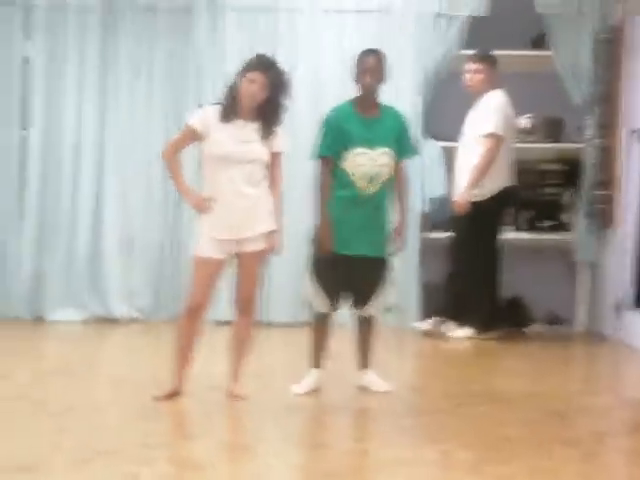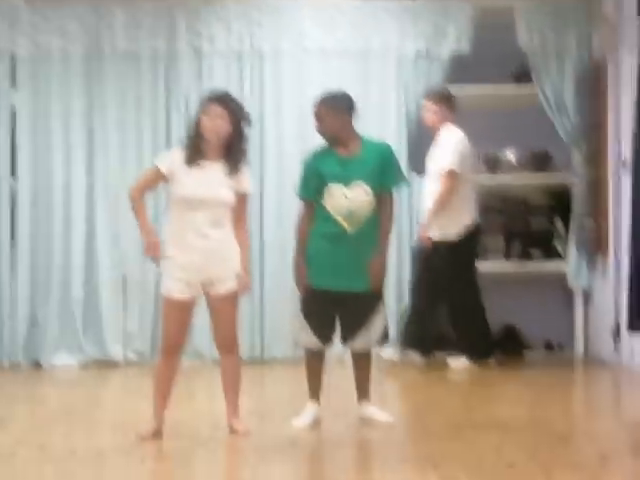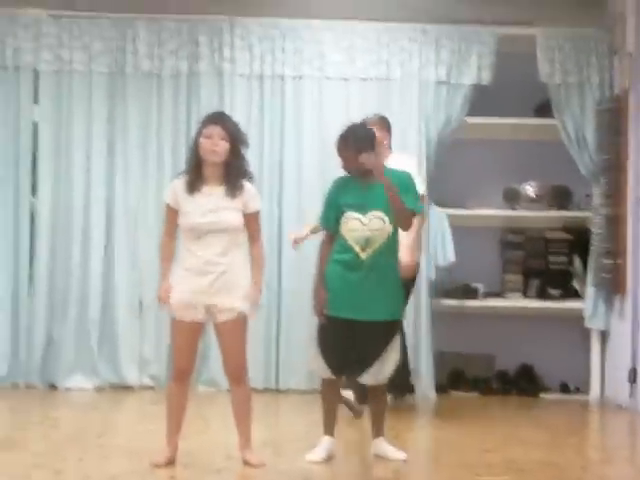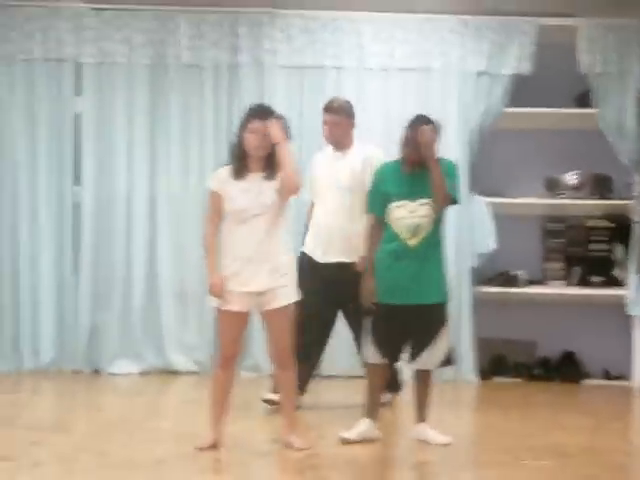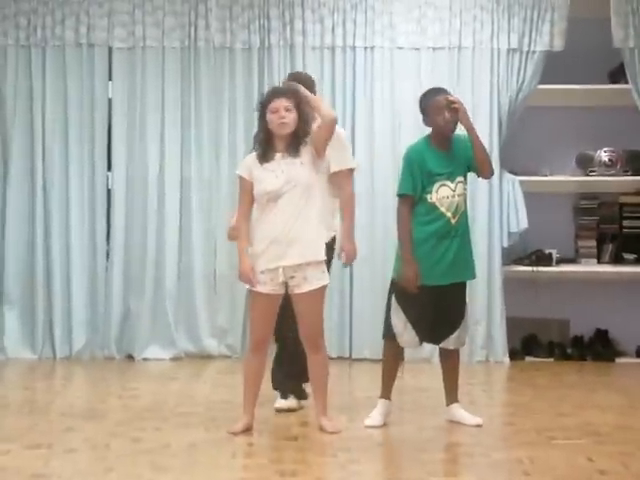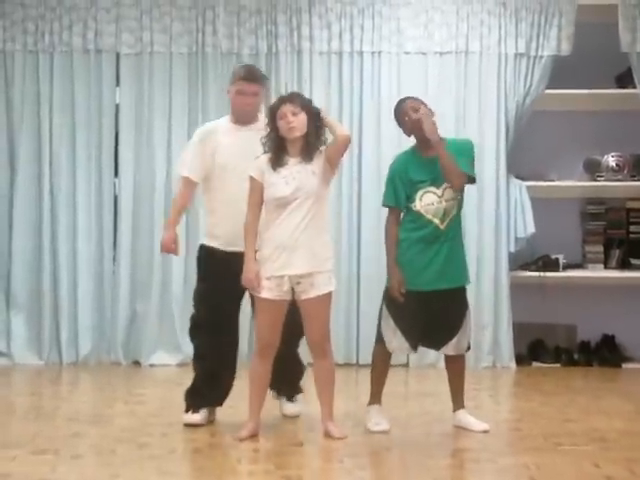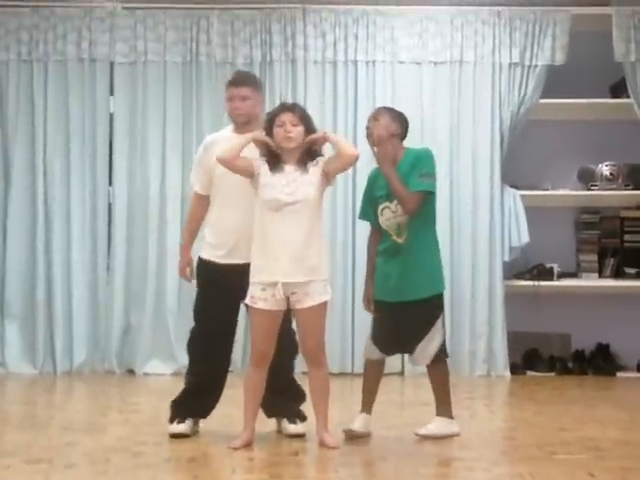
dt=0.7s
person 1, frame 1
left shoulder: (270, 131)
right shoulder: (210, 117)
left elbow: (274, 183)
right elbow: (170, 153)
left wrist: (276, 228)
right wrist: (188, 194)
left hip: (255, 226)
right hip: (215, 225)
left knee: (246, 305)
right knee: (195, 304)
left ankle: (234, 379)
right ankle: (178, 379)
person 1, frame 2
left shoulder: (237, 171)
right shoulder: (176, 160)
left elbow: (240, 224)
right elbow: (136, 193)
left wrist: (244, 267)
right wrist: (148, 235)
left hip: (222, 266)
right hip: (180, 265)
left knee: (228, 345)
right knee: (171, 347)
left ankle: (233, 416)
right ankle: (157, 419)
person 1, frame 3
left shoulder: (245, 192)
right shoulder: (180, 188)
left elbow: (255, 242)
right elbow: (169, 238)
left wrist: (257, 285)
right wrist: (164, 280)
left hip: (230, 292)
right hip: (187, 290)
left knee: (237, 372)
right knee: (180, 372)
left ankle: (245, 446)
right ankle: (171, 447)
person 1, frame 4
left shoulder: (279, 176)
right shoulder: (224, 177)
left elbow: (292, 188)
right elbow: (212, 227)
left wrist: (281, 144)
right wrist: (213, 271)
left hip: (275, 277)
right hip: (235, 277)
left knee: (283, 356)
right knee: (226, 356)
left ankle: (290, 429)
right ankle: (215, 430)
person 1, frame 5
left shoulder: (310, 153)
right shoulder: (252, 163)
left elbow: (330, 119)
right elbow: (243, 214)
left wrist: (306, 94)
right wrist: (243, 256)
left hip: (306, 258)
right hip: (265, 260)
left knee: (313, 340)
right knee: (258, 341)
left ankle: (322, 413)
right ankle: (248, 414)
person 1, frame 6
left shoulder: (323, 160)
right shoulder: (264, 164)
left elbow: (344, 137)
right elbow: (252, 216)
left wrist: (324, 120)
right wrist: (249, 261)
left hip: (314, 264)
right hip: (273, 264)
left knee: (320, 345)
right knee: (264, 346)
left ankle: (328, 419)
right ankle: (253, 420)
person 1, frame 7
left shoulder: (318, 170)
right shoulder: (261, 170)
left elbow: (351, 155)
right elbow: (225, 159)
left wrist: (326, 137)
right wrist: (253, 137)
left hip: (309, 274)
right hip: (267, 274)
left knee: (315, 354)
right knee: (260, 356)
left ankle: (323, 428)
right ankle: (248, 429)
person 2, frame 1
left shoulder: (395, 120)
right shoulder: (337, 117)
left elbow: (397, 171)
right elbow: (325, 172)
left wrist: (402, 216)
right wrist: (323, 221)
left hip: (373, 230)
right hip: (338, 229)
left knee: (367, 304)
right knee: (323, 302)
left ankle: (365, 370)
right ankle: (314, 370)
person 2, frame 2
left shoulder: (380, 153)
right shoulder: (316, 160)
left elbow: (386, 206)
right elbow: (307, 212)
left wrist: (380, 255)
right wrist: (300, 259)
left hip: (362, 264)
right hip: (321, 266)
left knee: (362, 338)
right knee: (314, 338)
left ankle: (364, 402)
right ankle: (313, 404)
person 2, frame 3
left shoulder: (399, 180)
right shoulder: (339, 187)
left elbow: (407, 223)
right elbow: (329, 239)
left wrist: (382, 176)
right wrist: (319, 285)
left hip: (380, 297)
right hip: (338, 296)
left knee: (377, 373)
right knee: (331, 369)
left ankle: (379, 439)
right ankle: (327, 438)
person 2, frame 4
left shoulder: (444, 169)
right shoulder: (385, 173)
left elbow: (441, 203)
right elbow: (376, 226)
left wrist: (430, 156)
right wrist: (369, 274)
left hip: (427, 283)
right hip: (388, 281)
left knee: (427, 356)
right knee: (378, 353)
left ankle: (422, 423)
right ankle: (369, 421)
person 2, frame 5
left shoulder: (463, 145)
right shoulder: (417, 153)
left elbow: (487, 172)
right elbow: (404, 208)
left wrist: (469, 125)
right wrist: (407, 260)
left hip: (454, 262)
right hip: (420, 262)
left knee: (452, 336)
right knee: (397, 334)
left ankle: (452, 404)
right ankle: (384, 402)
person 2, frame 6
left shoulder: (461, 147)
right shoulder: (401, 163)
left elbow: (458, 182)
right elbow: (393, 218)
left wrist: (436, 140)
right wrist: (392, 267)
left hip: (448, 266)
right hip: (410, 268)
left knee: (455, 341)
right knee: (387, 338)
left ankle: (459, 409)
right ankle: (375, 406)
person 2, frame 7
left shoulder: (421, 158)
right shoulder: (374, 177)
left elbow: (411, 206)
right elbow: (375, 232)
left wrist: (387, 166)
right wrist: (369, 280)
left hip: (422, 278)
right hip: (387, 279)
left knee: (432, 350)
right knee: (375, 347)
left ankle: (446, 416)
right ankle: (365, 415)
person 3, frame 1
left shoulder: (496, 101)
right shoulder: (483, 103)
left elbow: (491, 148)
left wrist: (466, 190)
left hip: (485, 196)
right hip: (476, 195)
left knee: (477, 258)
right knee: (463, 257)
left ankle: (482, 322)
right ankle: (451, 316)
person 3, frame 2
left shoulder: (452, 138)
right shoulder: (444, 139)
left elbow: (448, 184)
left wrist: (427, 223)
right wrist: (429, 225)
left hip: (453, 232)
right hip: (441, 231)
left knee: (460, 293)
right knee: (426, 289)
left ankle: (478, 351)
right ankle: (415, 344)
person 3, frame 3
left shoulder: (403, 168)
left elbow: (417, 212)
left wrist: (411, 252)
right wrist: (310, 229)
left hip: (398, 262)
left ankle: (359, 391)
right ankle: (401, 388)
person 3, frame 4
left shoulder: (369, 157)
right shoulder: (320, 159)
left wrist: (369, 252)
right wrist: (310, 241)
left hip: (354, 260)
right hip: (315, 256)
left knee: (366, 327)
right knee: (308, 326)
left ankle: (388, 384)
right ankle: (292, 387)
person 3, frame 5
left shoulder: (330, 135)
left elbow: (343, 186)
left wrist: (348, 233)
right wrist: (240, 220)
left knee: (299, 309)
right knee: (280, 308)
left ankle: (289, 386)
right ankle: (290, 378)
person 3, frame 6
right shoulder: (208, 134)
right elbow: (188, 184)
right wrist: (170, 226)
right hip: (218, 248)
left knee: (283, 322)
right knee: (211, 326)
left ankle: (287, 389)
right ankle: (203, 401)
person 3, frame 7
right shoulder: (212, 144)
right elbow: (200, 200)
right wrist: (185, 249)
right hip: (216, 261)
left knee: (277, 340)
right knee: (208, 339)
left ankle: (286, 411)
right ankle: (189, 411)
